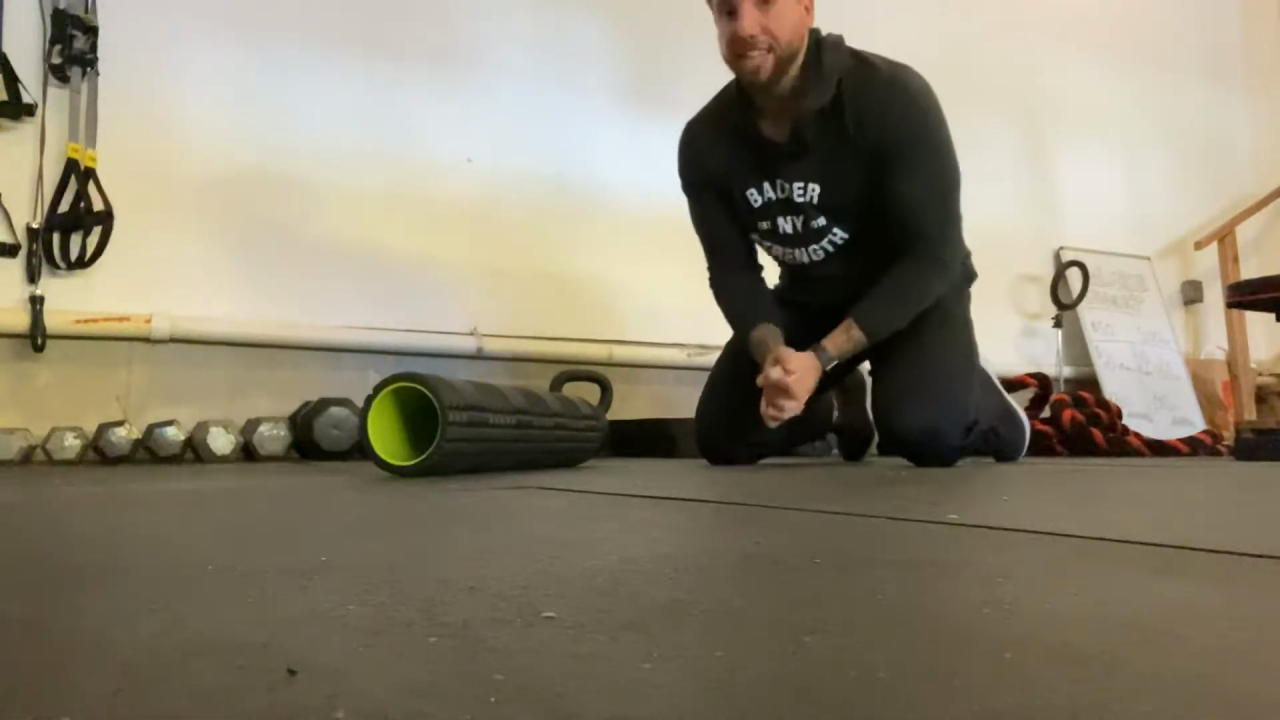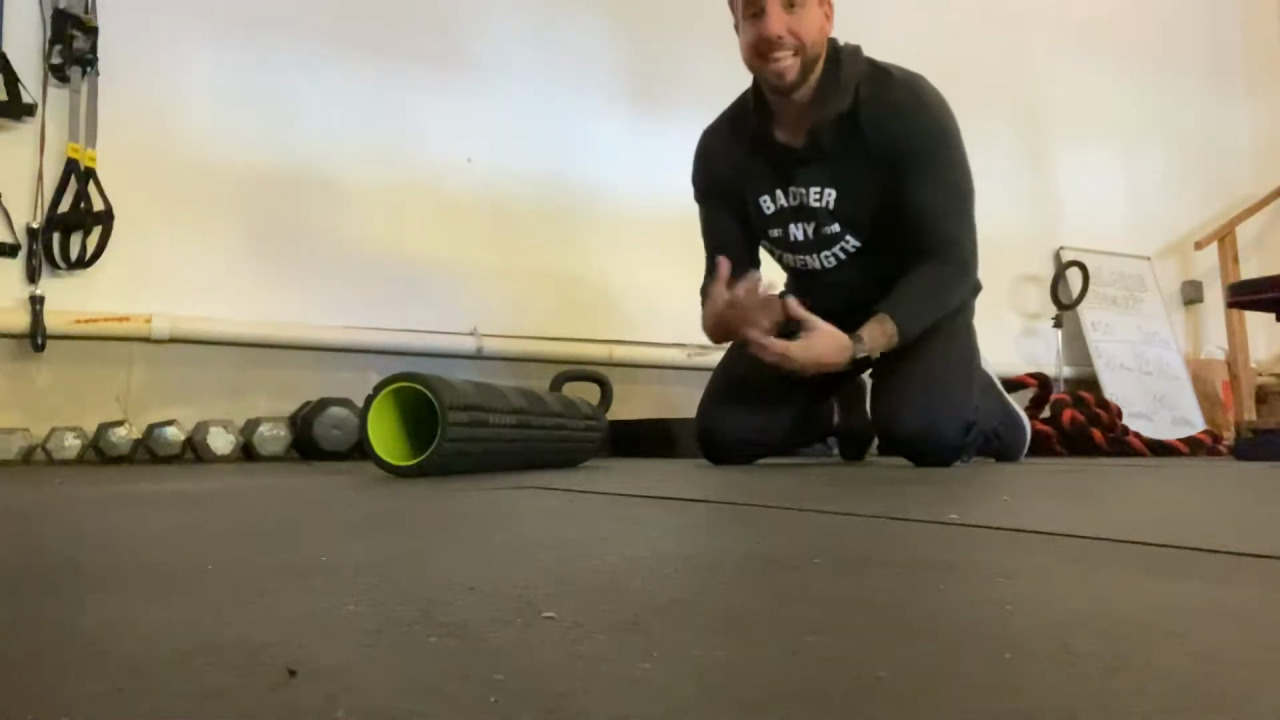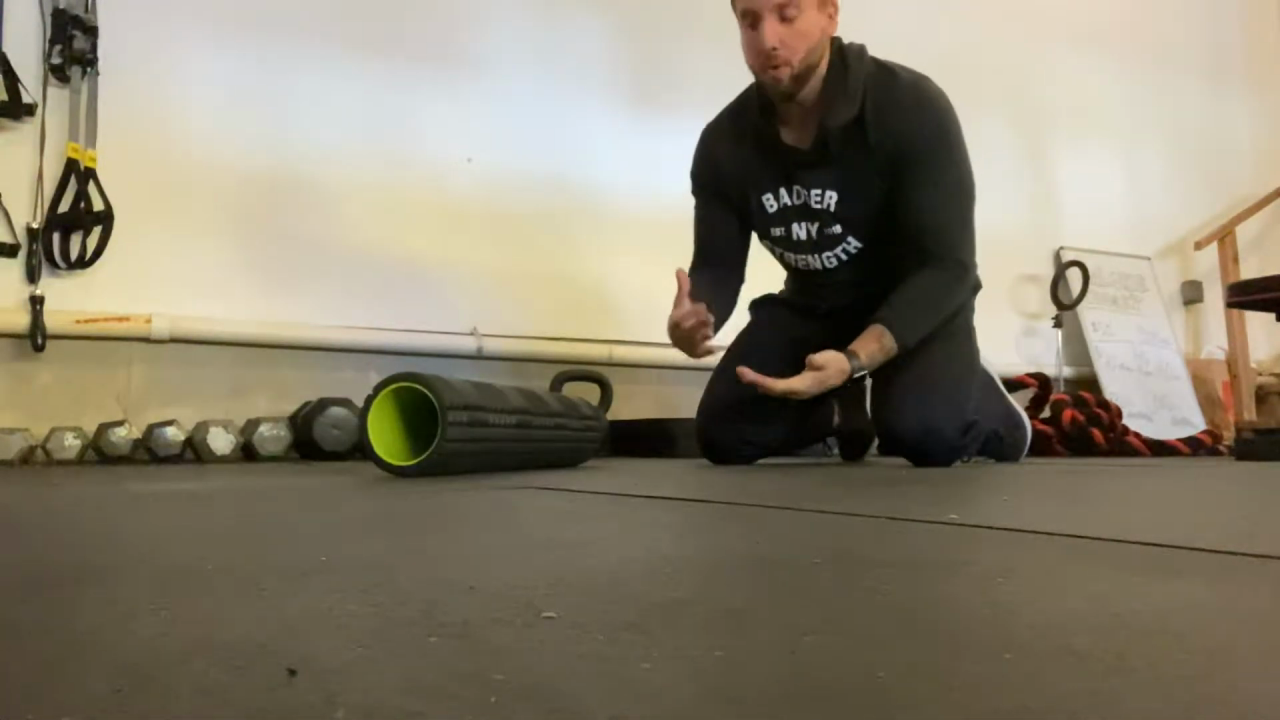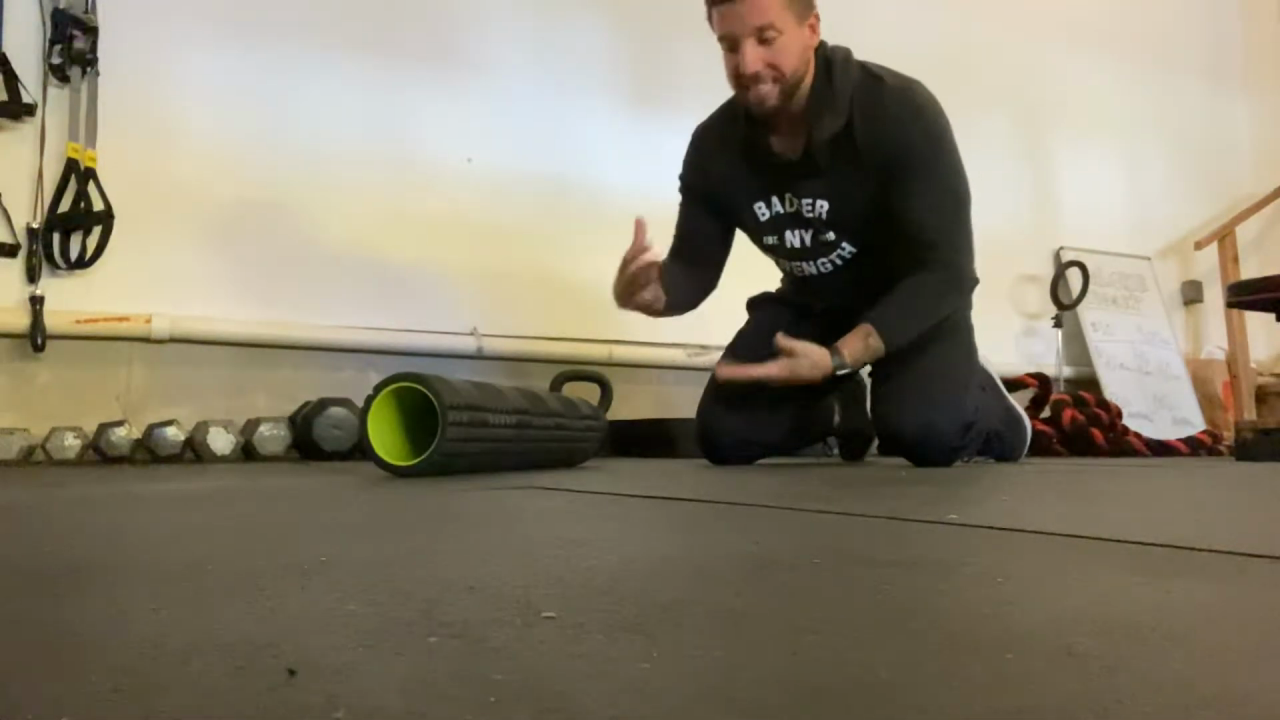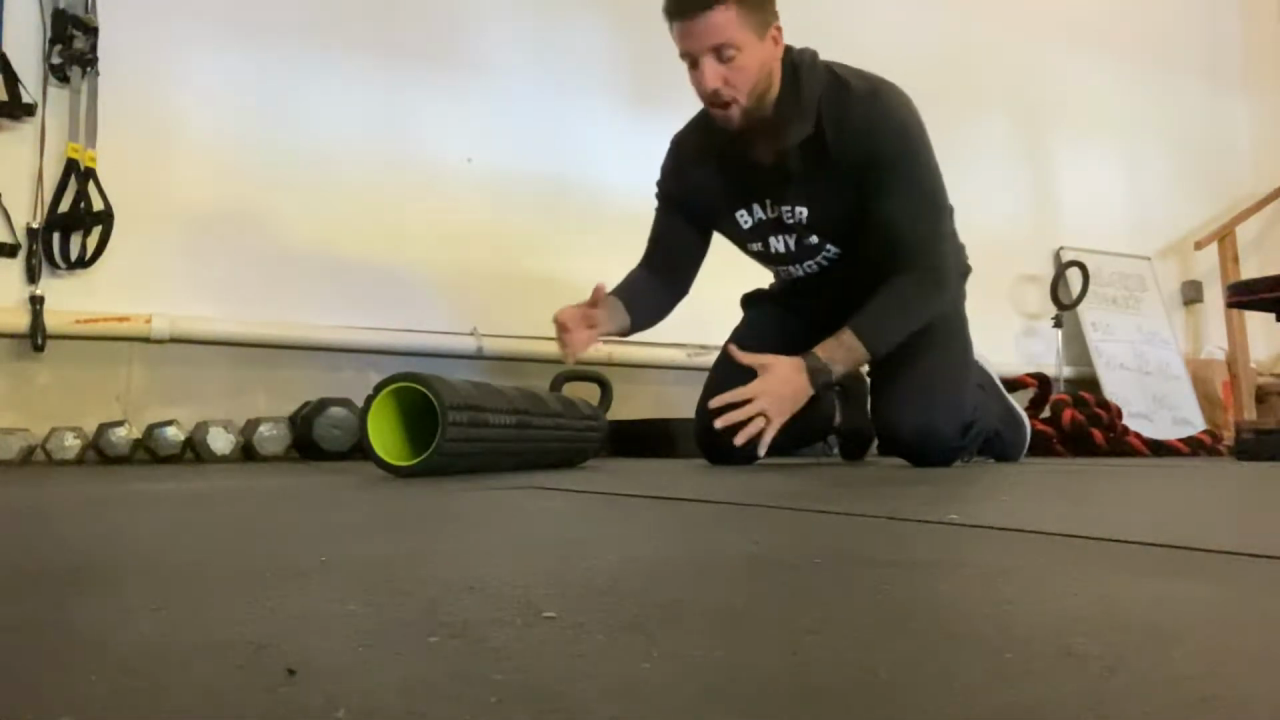
dt=0.5s
person 1, frame 1
left shoulder: (892, 97)
right shoulder: (705, 142)
left elbow: (933, 257)
right elbow: (733, 272)
left wrist: (820, 359)
right wrist: (773, 357)
left hip: (917, 291)
right hip: (808, 297)
left knee: (926, 432)
right knee: (722, 436)
left ankle: (981, 406)
right ankle: (840, 405)
person 1, frame 2
left shoulder: (906, 106)
right shoulder: (721, 148)
left elbow: (950, 262)
right elbow: (729, 273)
left wrist: (854, 348)
right wrist: (719, 320)
left hip: (922, 302)
right hip: (815, 306)
left knee: (925, 431)
right knee: (723, 434)
left ankle: (983, 407)
right ankle: (841, 407)
person 1, frame 3
left shoulder: (911, 107)
right shoulder: (724, 143)
left elbow: (947, 267)
right elbow: (717, 268)
left wrist: (852, 362)
right wrist: (693, 323)
left hip: (919, 301)
right hip: (813, 303)
left knee: (926, 431)
right knee: (723, 434)
left ankle: (986, 410)
right ankle: (843, 409)
person 1, frame 4
left shoulder: (899, 111)
right shoulder: (715, 146)
left elbow: (945, 271)
right elbow: (691, 270)
left wrist: (837, 360)
right wrist: (644, 291)
left hip: (914, 302)
right hip: (812, 302)
left knee: (927, 432)
right knee: (724, 436)
left ankle: (979, 403)
right ankle: (843, 409)
person 1, frame 5
left shoulder: (873, 113)
right shoulder: (693, 154)
left elbow: (927, 275)
right elbow: (665, 274)
left wrist: (813, 371)
right wrist: (604, 316)
left hip: (915, 289)
right hip: (804, 295)
left knee: (927, 432)
right knee: (724, 434)
left ankle: (984, 405)
right ankle: (845, 405)
